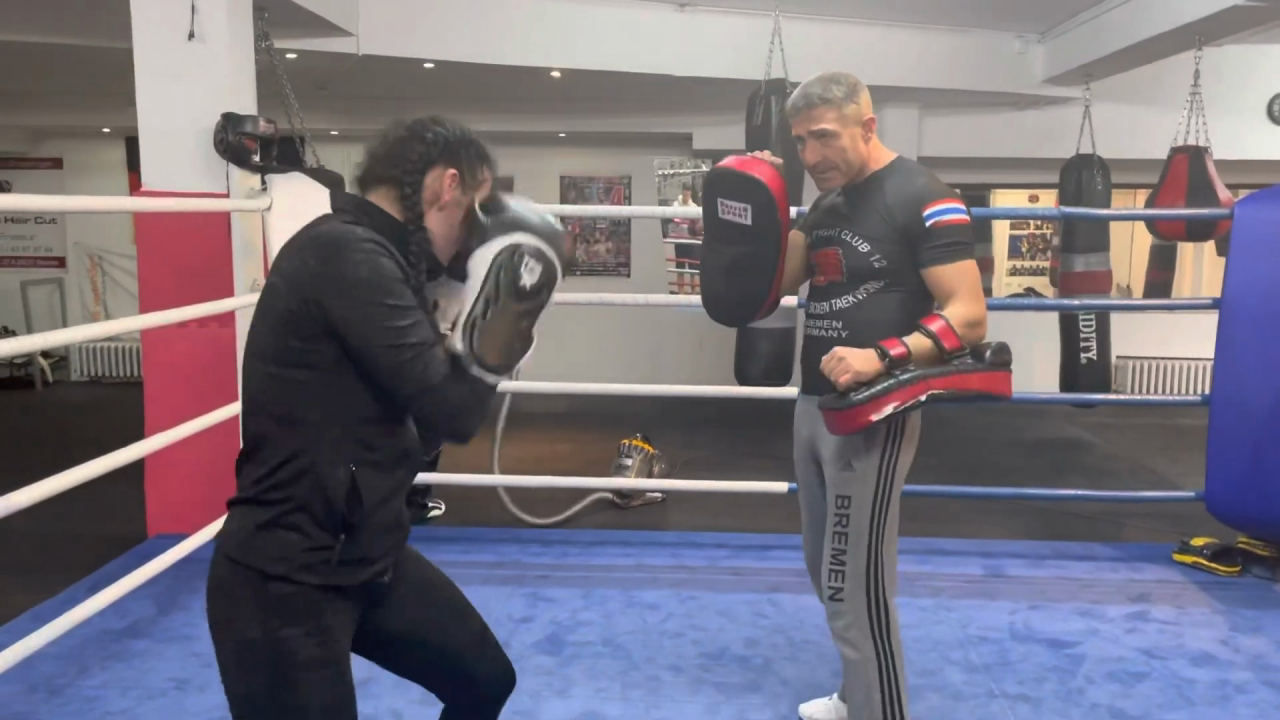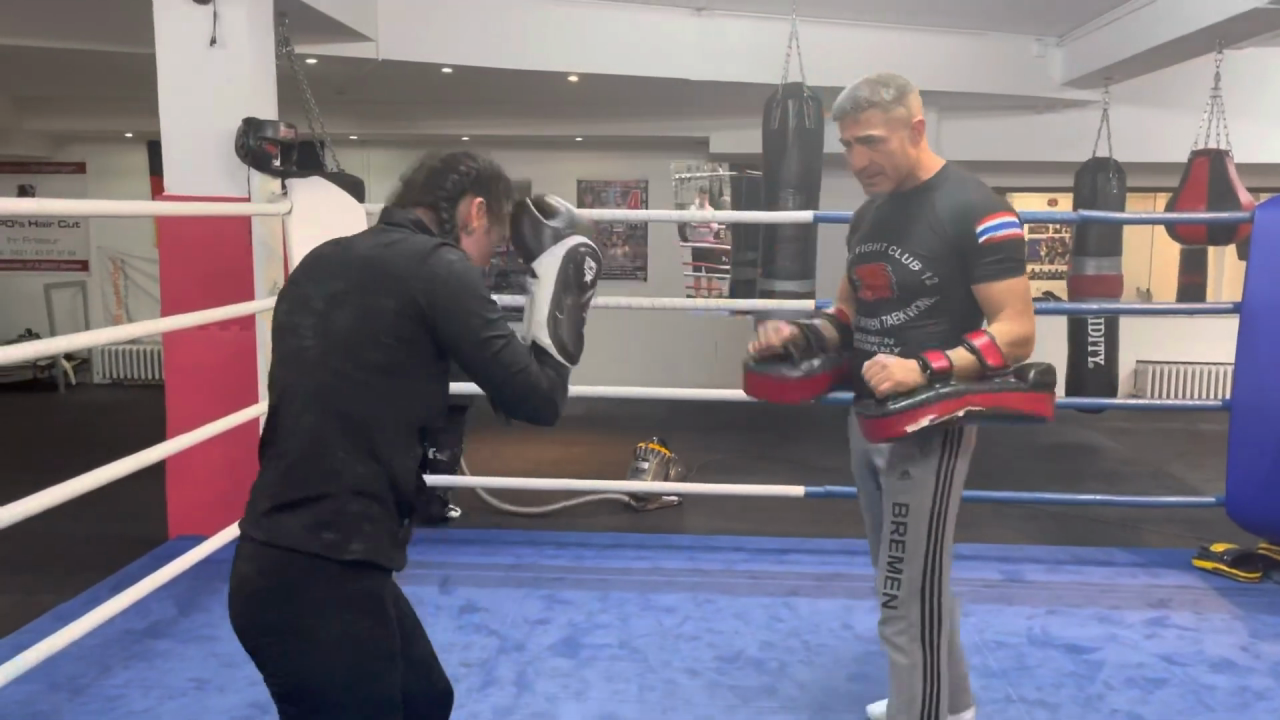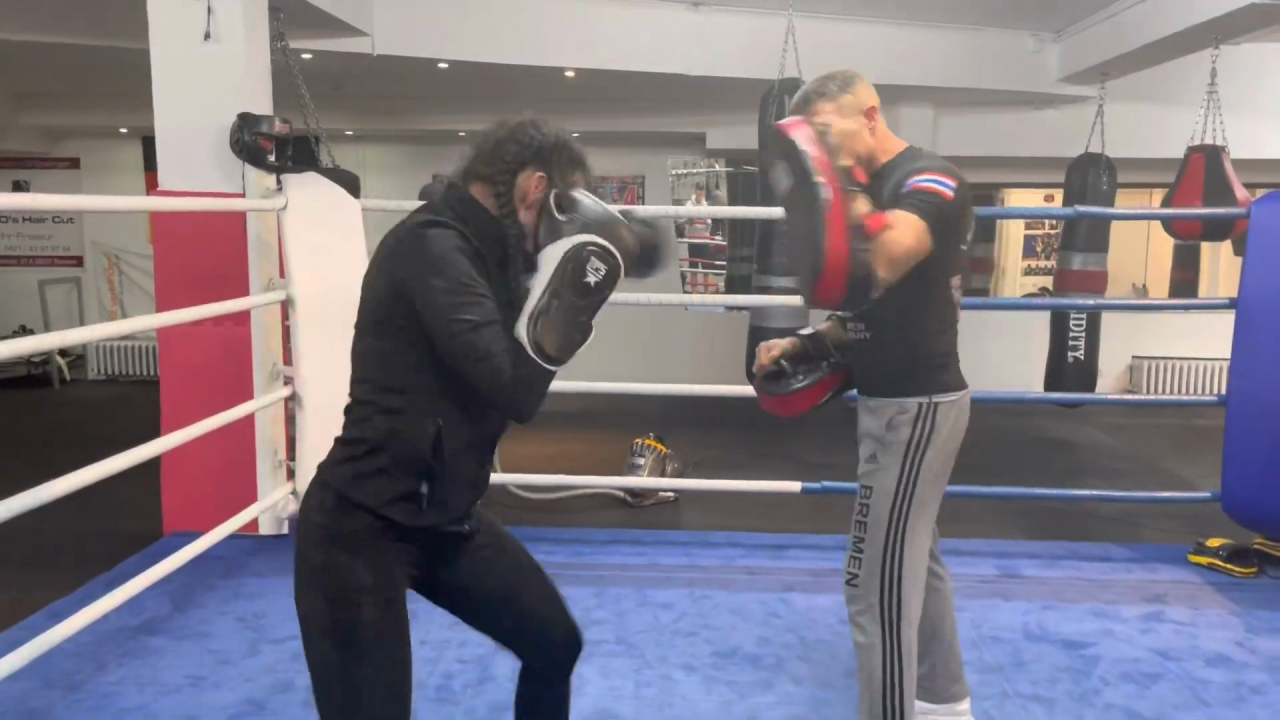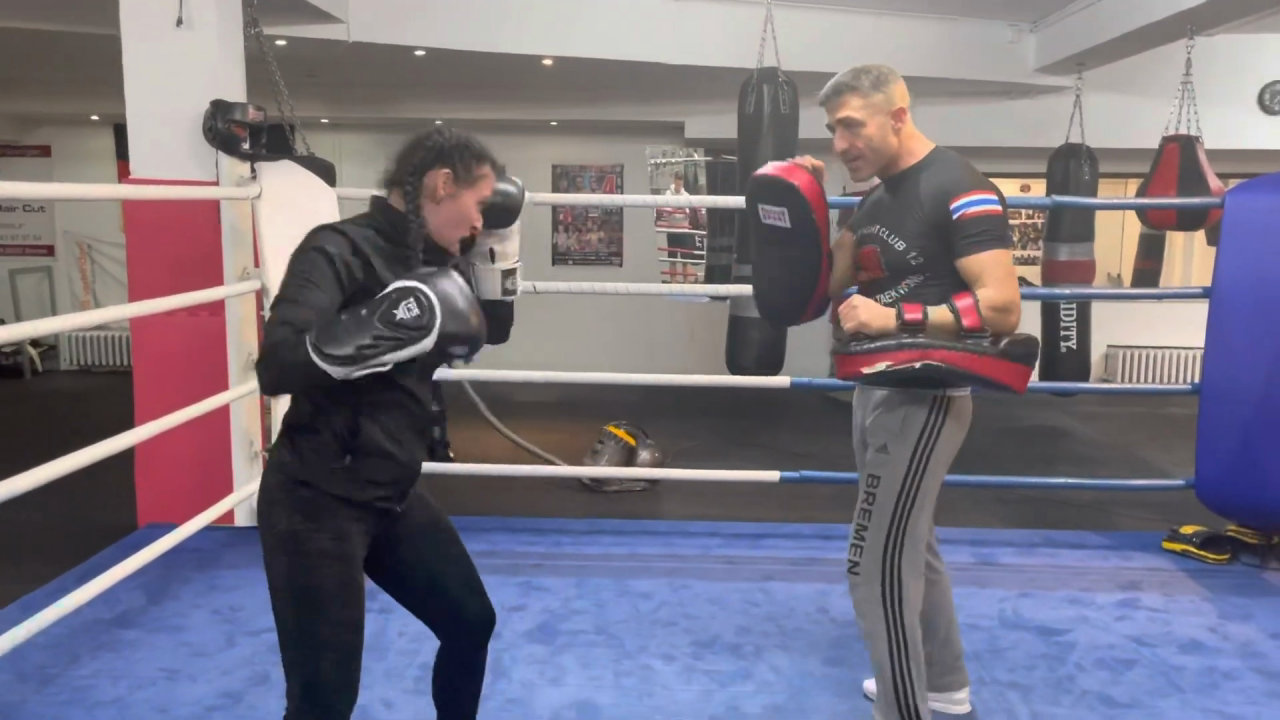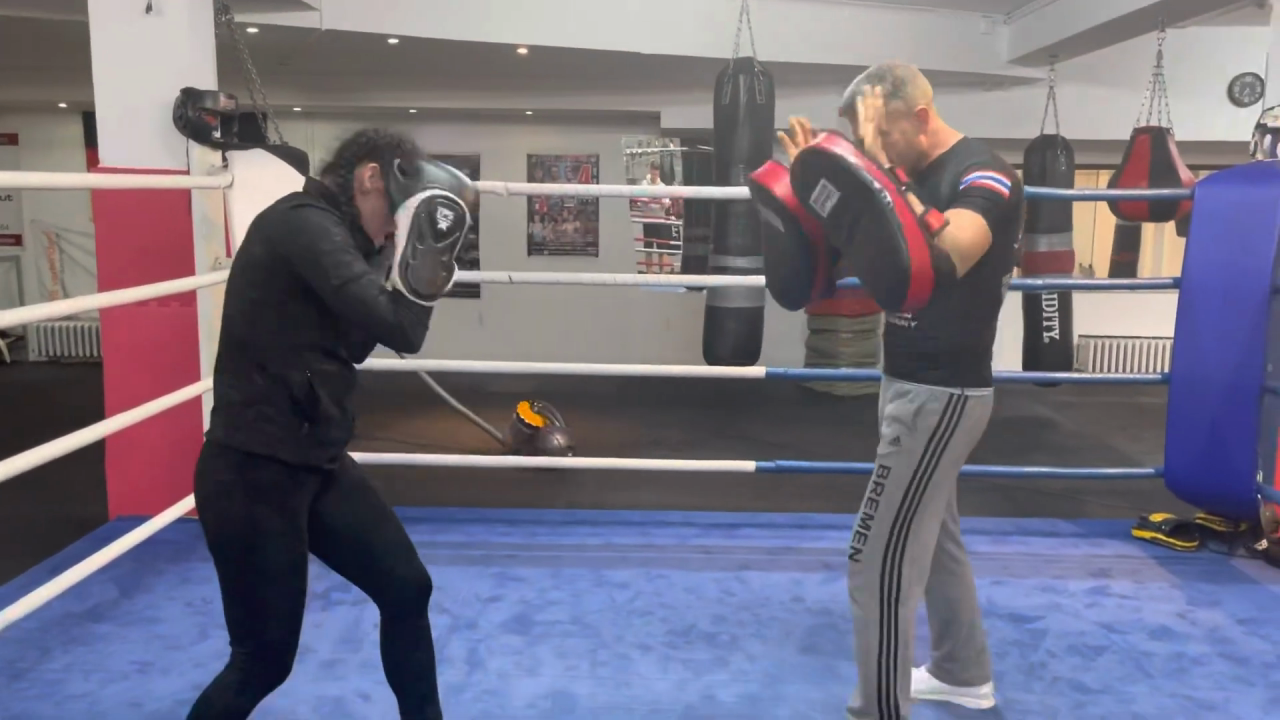
dt=0.7s
person 1, frame 1
left shoulder: (924, 200)
right shoulder: (829, 202)
left elbow: (969, 317)
right elbow: (780, 279)
left wrist: (883, 358)
left hip: (873, 417)
right hip: (815, 407)
left knee: (857, 582)
right knee: (828, 572)
person 1, frame 2
left shoulder: (975, 212)
right shoulder: (870, 214)
left elbow: (1016, 333)
left wrist: (920, 369)
right wrist: (797, 332)
left hip: (929, 425)
left knee: (909, 595)
right knee: (910, 579)
person 1, frame 3
left shoulder: (930, 180)
right shoulder: (872, 193)
left elbow: (883, 263)
right wrist: (803, 343)
left hip: (916, 406)
right hip: (886, 401)
left knee: (876, 584)
right knee: (914, 559)
person 1, frame 4
left shoulder: (959, 192)
right shoulder: (877, 198)
left elbow: (1002, 308)
right elbow: (826, 278)
left wrist: (898, 318)
left hip: (922, 402)
right hip: (876, 394)
left knee: (874, 569)
right knee: (910, 546)
person 1, frame 5
left shoulder: (984, 177)
right shoulder: (916, 178)
left elbow: (942, 255)
left wrist: (876, 162)
left hip: (942, 396)
right hip: (914, 386)
left knee: (877, 561)
right knee: (932, 538)
person 2, frame 1
left shoulder: (371, 254)
right shoulder: (343, 256)
right elbow: (451, 410)
right wrist: (506, 284)
left hip: (368, 558)
right hip: (283, 579)
person 2, frame 2
left shoulder: (325, 263)
right shoulder: (435, 268)
right elbow: (536, 399)
right wrist: (563, 279)
left hip: (299, 557)
right hip: (319, 578)
person 2, frame 3
left shoulder: (478, 243)
right shoulder: (433, 247)
right elbow: (508, 391)
right wrist: (574, 267)
left hip: (444, 516)
right hip: (362, 523)
left knee: (554, 645)
person 2, frame 4
left shoulder: (437, 260)
right shoulder: (336, 250)
left elbow: (488, 331)
right elbow: (279, 366)
left wrist: (497, 248)
right wrist: (391, 323)
left hip: (391, 491)
right hip: (317, 497)
left knee: (471, 620)
person 2, frame 5
left shoulder: (322, 229)
right shoulder: (302, 223)
left elbow: (355, 341)
right elbow: (399, 329)
left wrist: (385, 253)
right wrist: (430, 229)
left hip: (315, 461)
right hip: (252, 470)
left knee: (407, 589)
right knee: (264, 658)
